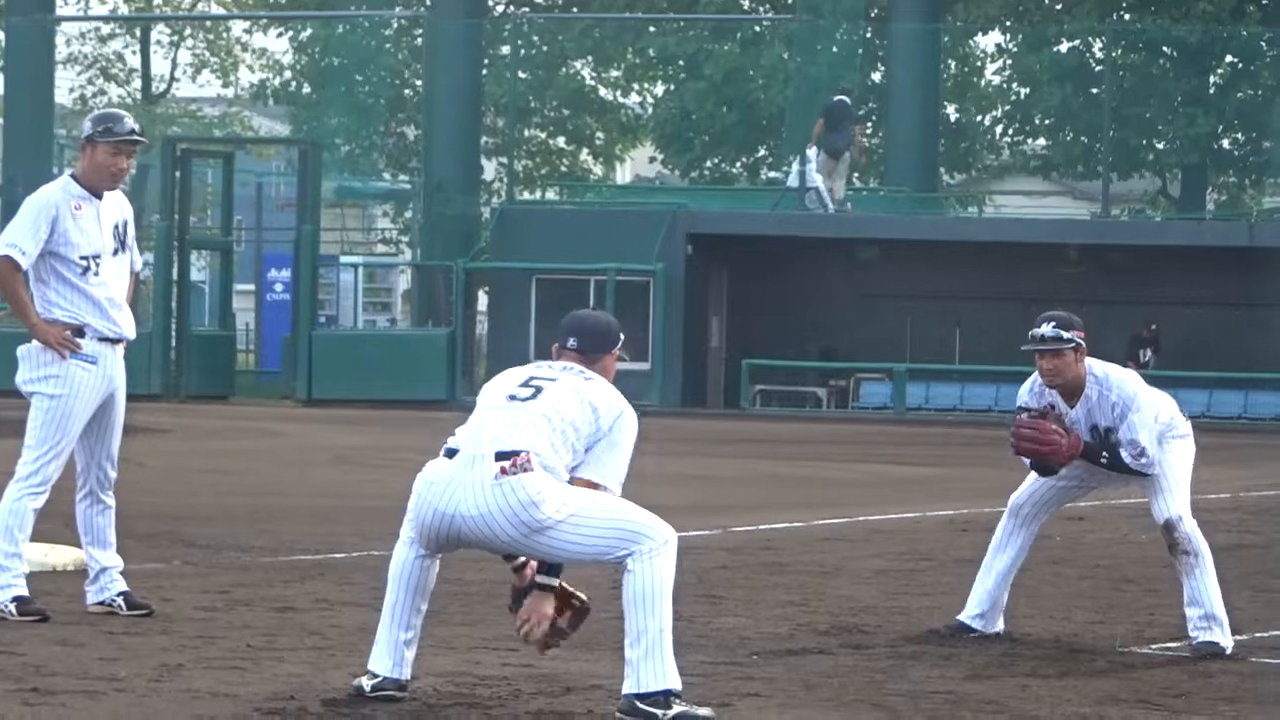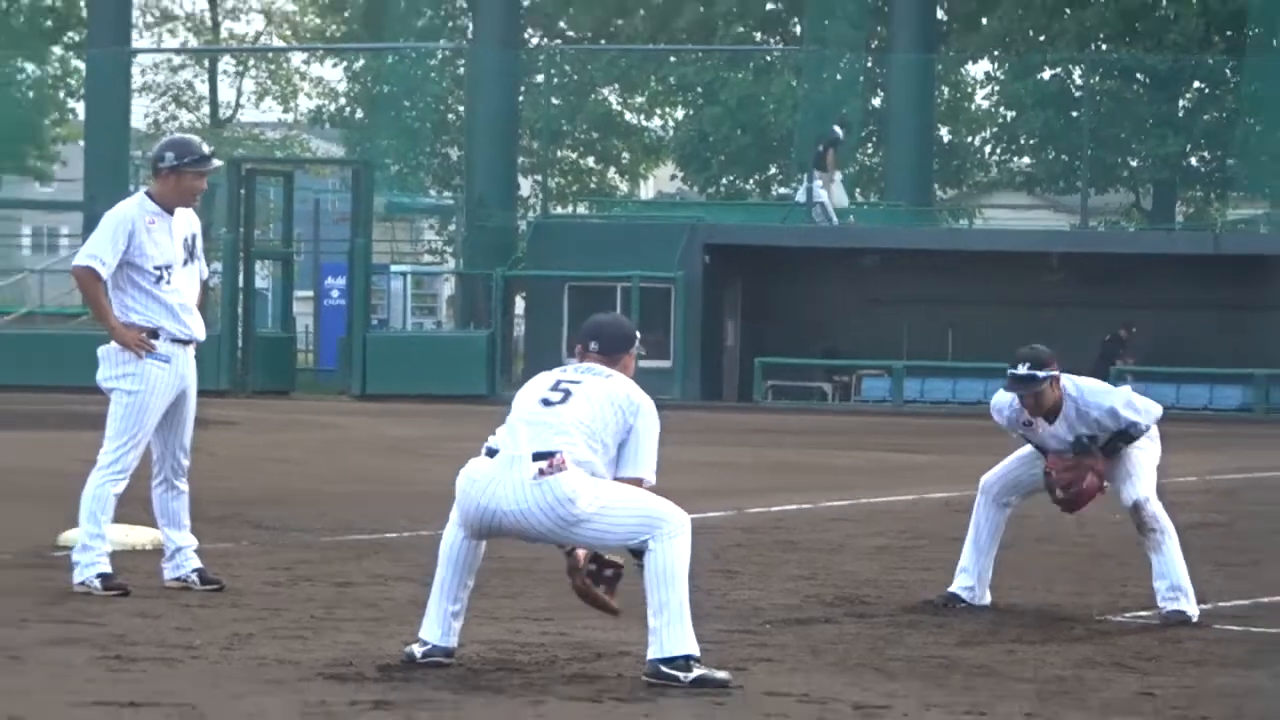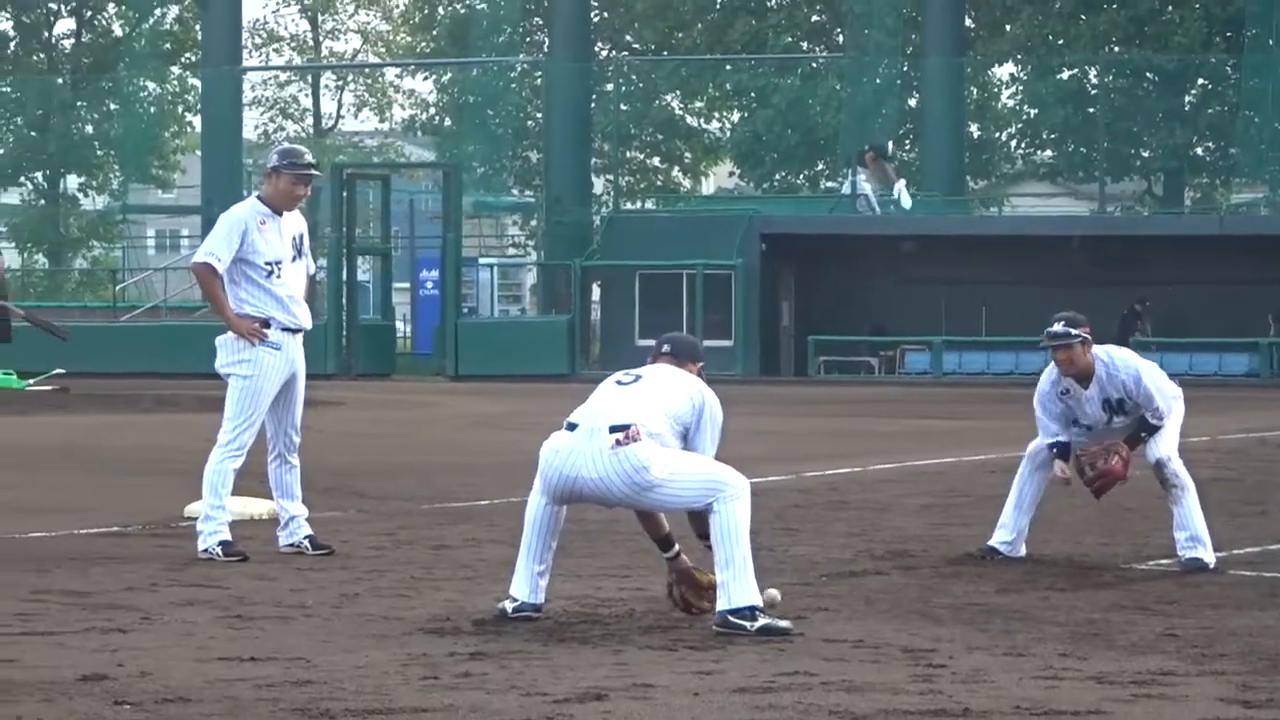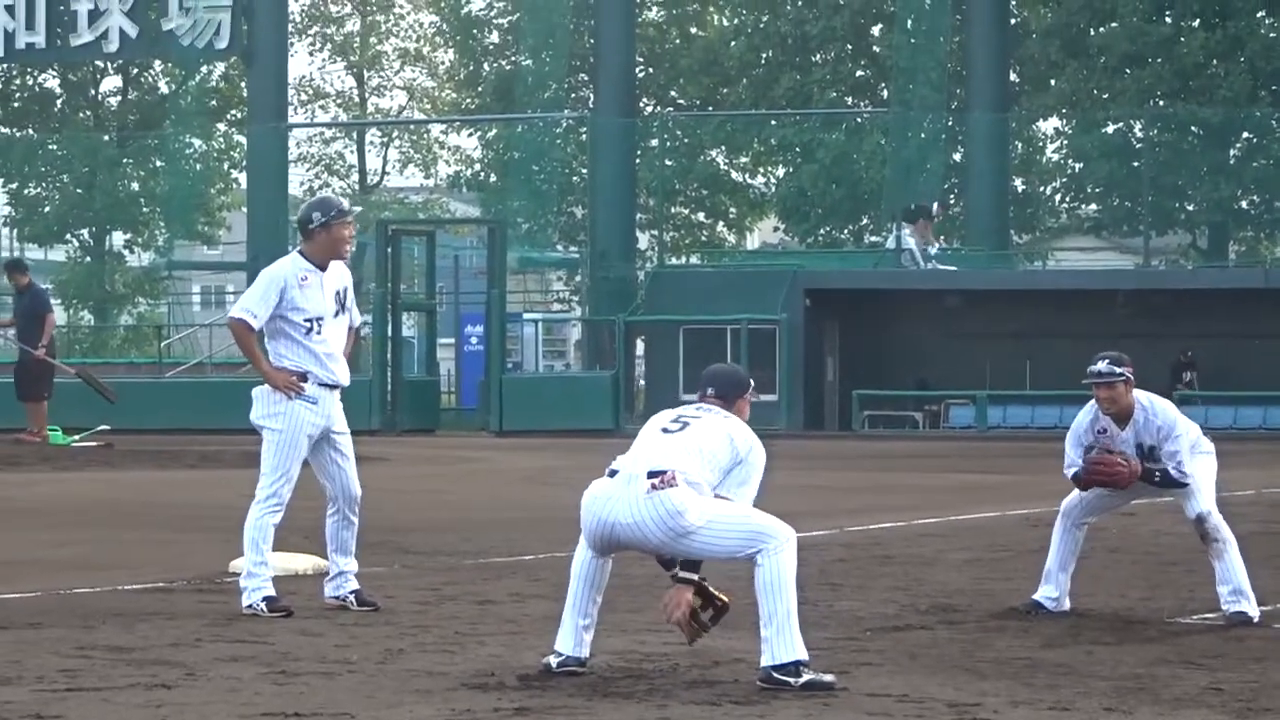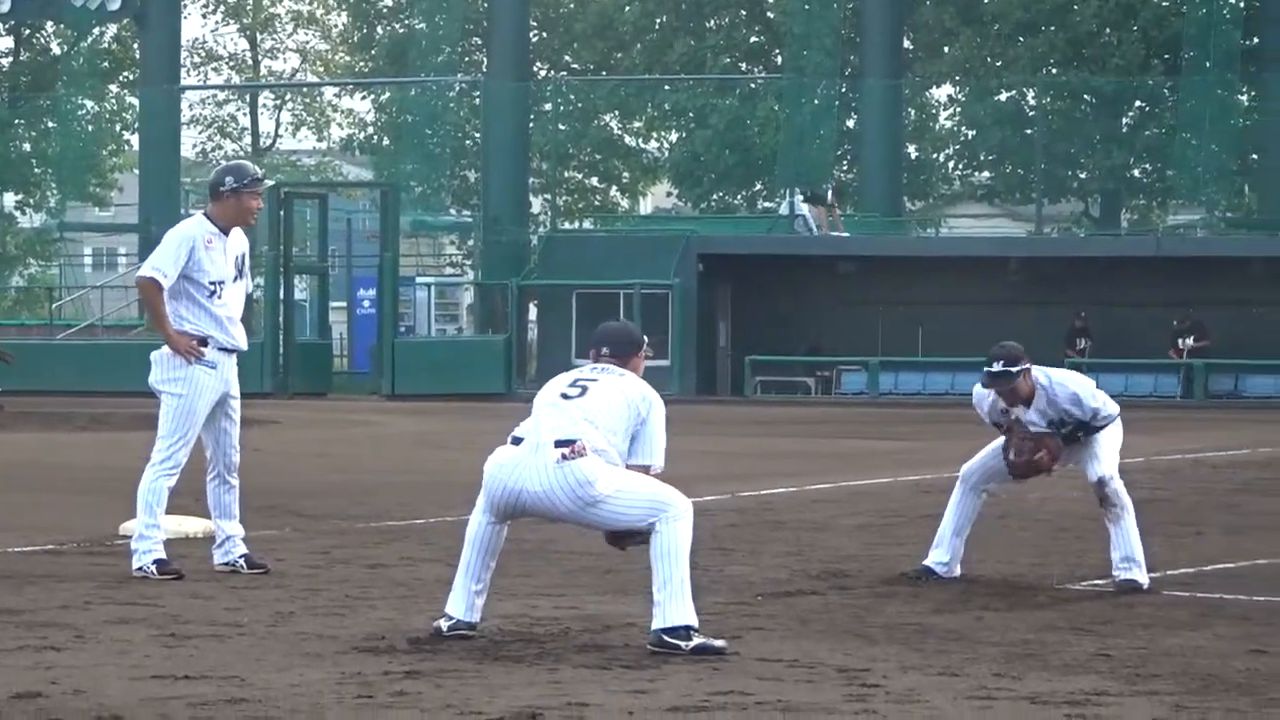
dt=1s
person 1, frame 1
left shoulder: (120, 206)
right shoulder: (52, 201)
left hip: (113, 357)
right hip: (70, 358)
left knee: (101, 479)
left ankle: (107, 584)
person 1, frame 2
left shoulder: (189, 221)
right shoulder: (128, 216)
right elbow: (85, 268)
right wrist: (115, 328)
left hip: (184, 357)
right hip: (145, 358)
left knee: (175, 467)
right knee: (116, 462)
left ankle: (181, 562)
right ankle: (90, 565)
person 1, frame 3
left shoulder: (297, 222)
right shoulder: (241, 217)
right elbow: (202, 265)
right wrist: (230, 319)
left hip: (294, 344)
right hip: (258, 346)
left knee: (287, 445)
right knee: (234, 442)
left ankle: (294, 530)
right ankle: (212, 534)
person 1, frame 4
left shoulder: (341, 274)
right shoulder: (282, 273)
right elbow: (239, 321)
right wrist: (267, 372)
left hip: (331, 399)
right hip: (294, 401)
left knee: (347, 494)
right knee: (272, 497)
left ankle: (342, 583)
right ankle: (256, 590)
person 1, frame 5
left shoulder: (239, 240)
right shoulder: (189, 234)
right elbow: (147, 280)
right wrist: (169, 335)
left hip: (227, 363)
right hip: (193, 364)
left knee: (226, 462)
right knee: (168, 459)
left ankle: (230, 549)
right ankle: (147, 554)
person 2, frame 1
left shoulder: (505, 378)
right shoulder: (613, 404)
right elbow: (584, 499)
left wrist: (517, 555)
right wrist: (546, 586)
left hip: (439, 489)
right hip: (512, 494)
left knee: (416, 539)
right knee: (653, 541)
left ankle: (386, 672)
person 2, frame 2
left shoulder: (537, 382)
right shoulder: (634, 398)
right elbow: (631, 489)
left wrist: (568, 544)
left hip: (484, 486)
right hip: (550, 492)
left knee: (465, 522)
right knee: (670, 525)
left ankle: (435, 641)
right ankle: (673, 659)
person 2, frame 3
left shoulder: (615, 380)
right shoulder: (701, 392)
right elbow: (694, 483)
left wrist: (672, 553)
right wrist: (710, 540)
left hip: (564, 457)
right hip: (624, 458)
left knee: (548, 488)
right knee: (731, 488)
left ankle: (524, 598)
right ankle: (739, 610)
person 2, frame 4
left shoulder: (662, 418)
right shoulder: (746, 439)
right elbow: (717, 515)
left wrist: (675, 571)
right wrist: (685, 580)
left hip: (602, 501)
right hip: (662, 504)
left knee: (594, 543)
right knee: (777, 539)
left ankle: (569, 652)
right ankle: (783, 665)
person 2, frame 5
left shoulder: (556, 382)
right shoulder: (644, 394)
right elbow: (637, 478)
left hip: (509, 469)
right hip: (569, 473)
left knee: (490, 510)
right knee: (674, 509)
left ankle: (460, 616)
right ankle: (674, 630)
person 3, frame 1
left shoulder: (1121, 389)
right shoulder: (1032, 394)
left elbow: (1142, 464)
right elbow: (1039, 466)
left wrist: (1080, 449)
right wrist: (1055, 456)
right hip: (1085, 450)
left knee: (1174, 519)
right knee: (1021, 508)
person 3, frame 2
left shoulder: (1095, 400)
right shoulder: (1006, 408)
left elbow: (1148, 414)
left wrist: (1105, 454)
right wrist: (1051, 455)
left hip: (1124, 443)
right hip: (1057, 452)
left knee: (1141, 501)
right knee: (992, 487)
left ankle: (1177, 602)
right ankle: (969, 590)
person 3, frame 3
left shoulder: (1126, 367)
right shoulder: (1049, 384)
left elbow: (1159, 412)
right elbow: (1055, 434)
left wrist: (1125, 448)
right wrist: (1060, 461)
left hip: (1157, 408)
right hip: (1092, 421)
left knee: (1163, 459)
right knee: (1036, 454)
left ankle: (1196, 551)
right ankle: (1006, 543)
person 3, frame 4
left shoulder: (1162, 414)
right shoulder: (1086, 421)
left elbow: (1180, 477)
right elbow: (1077, 479)
left wrist: (1138, 471)
left hip: (1189, 456)
left knee: (1204, 514)
right knee: (1071, 510)
left ankle: (1240, 605)
right ankle: (1051, 598)
person 3, frame 5
left shoulder: (1066, 388)
right shoulder: (984, 397)
left elbow: (1108, 413)
left wrist: (1064, 441)
left hip: (1091, 430)
left knee: (1104, 478)
right knee: (972, 476)
left ankle: (1131, 572)
right ankle: (941, 564)
